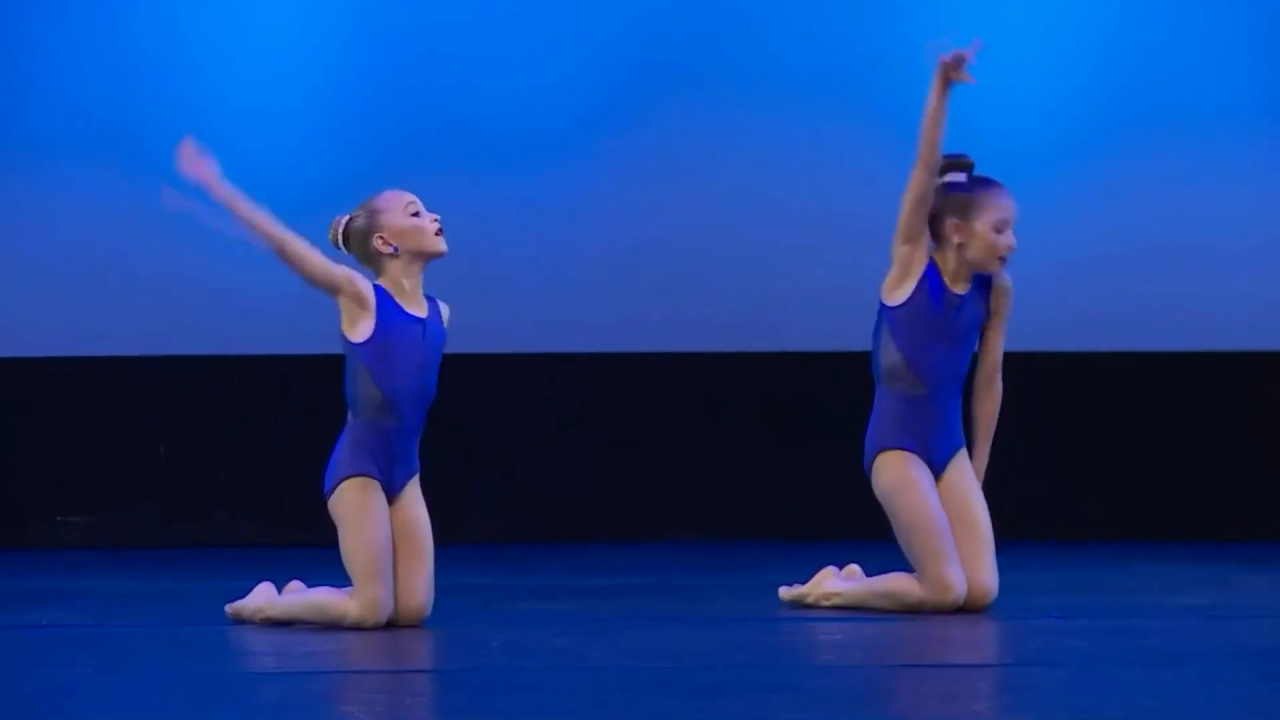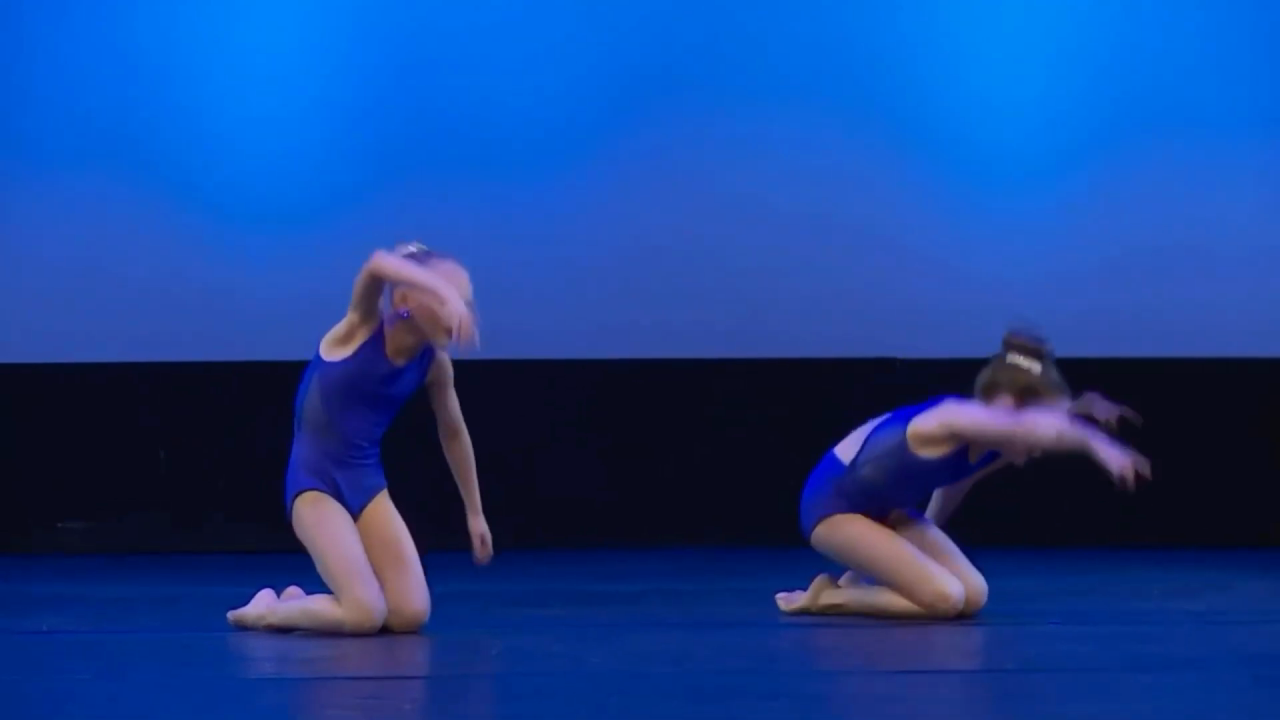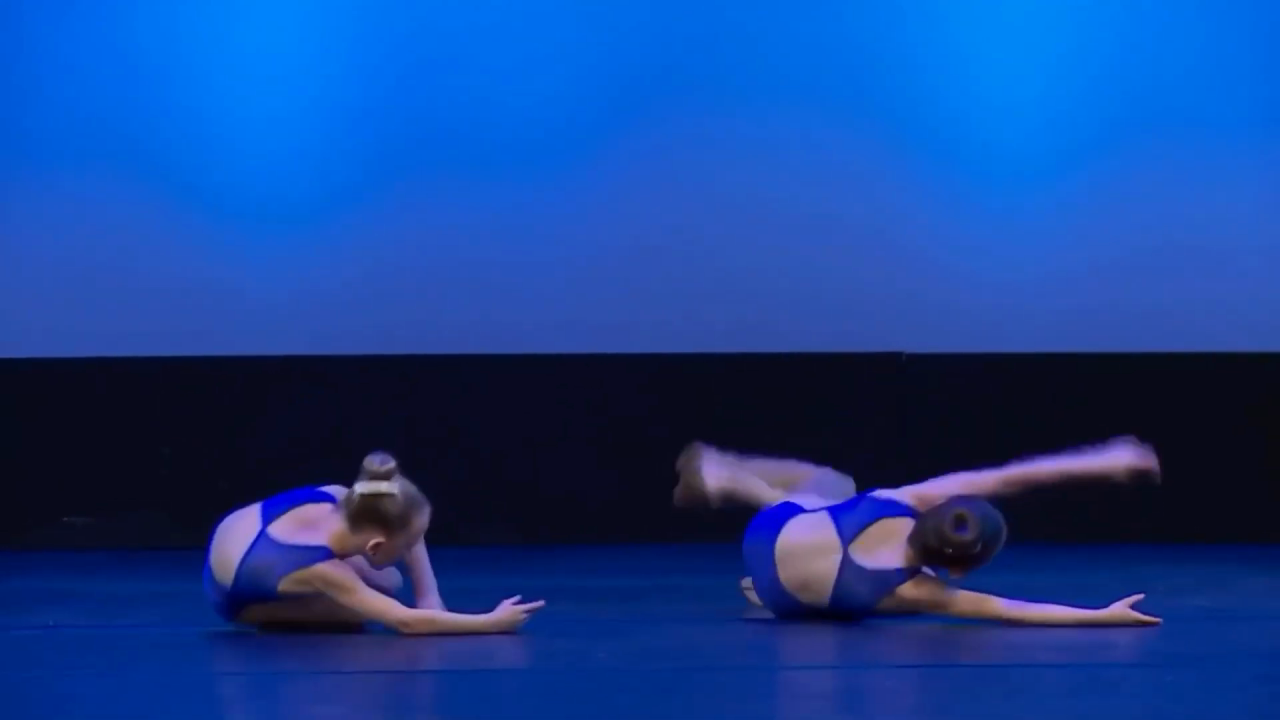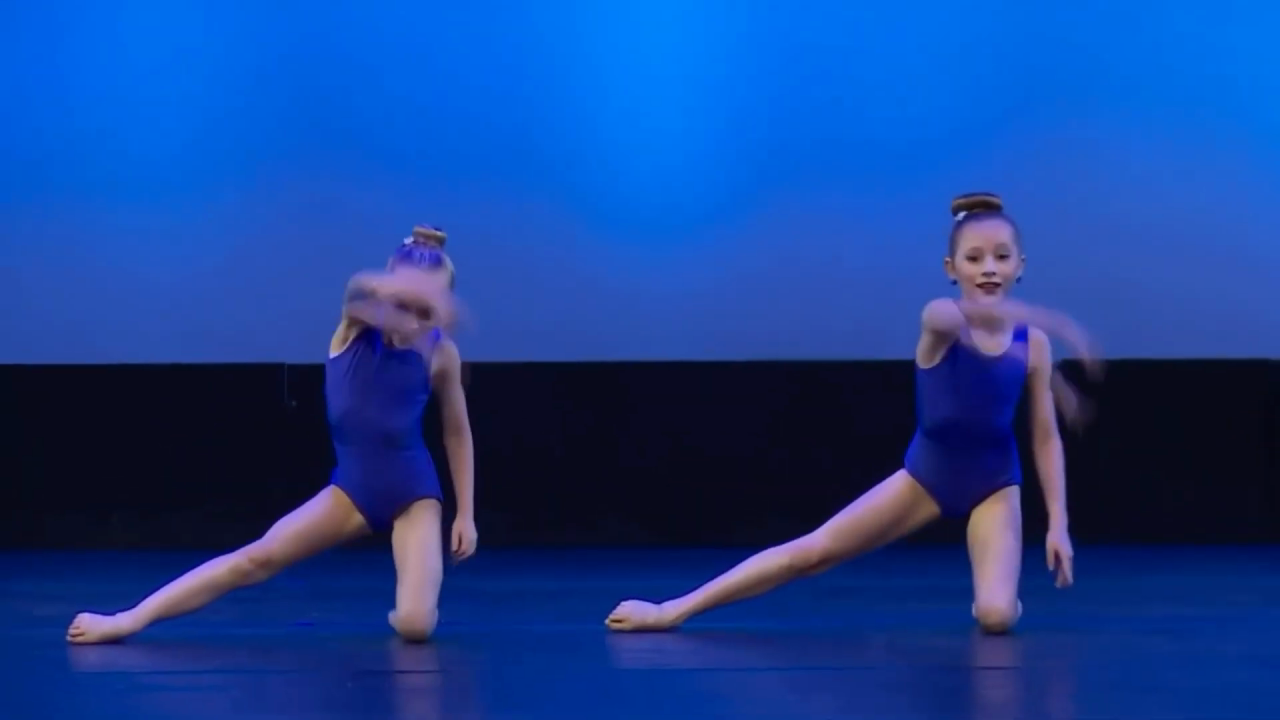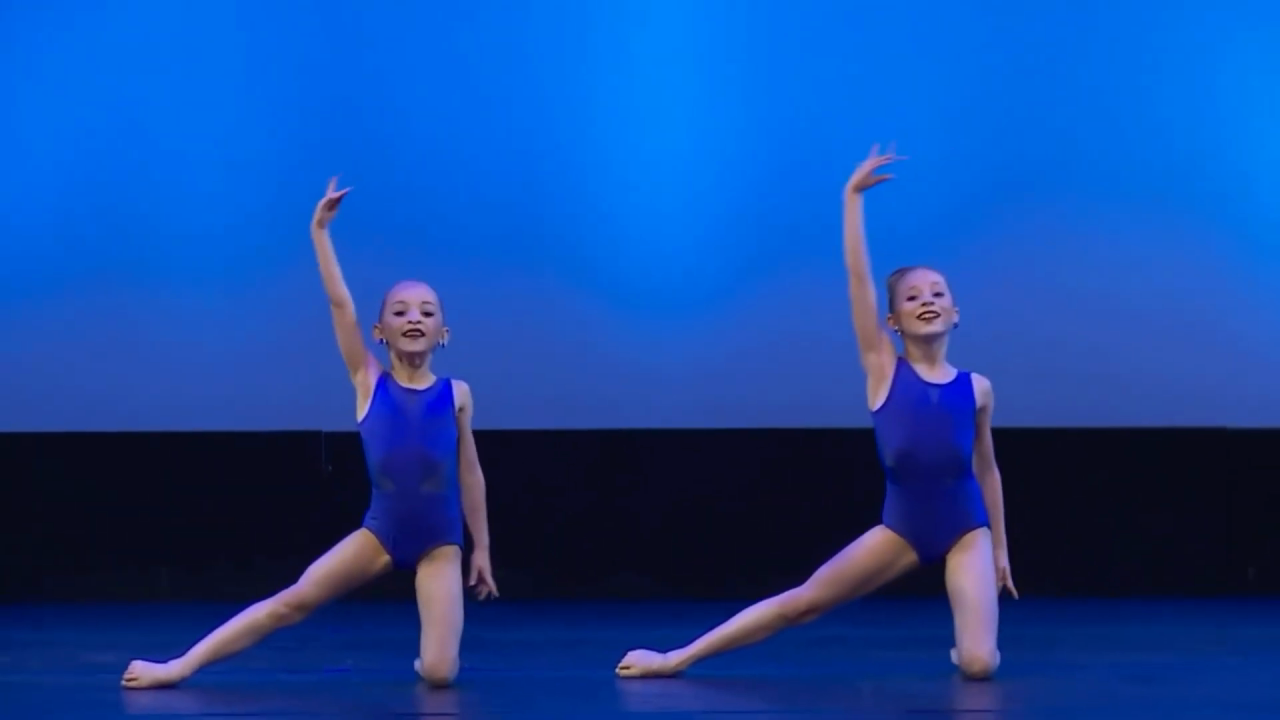
dt=1s
person 1, frame 1
left shoulder: (996, 291)
right shoulder: (911, 263)
left elbow: (989, 381)
right elbow: (926, 170)
left wrist: (978, 466)
right wrist: (941, 87)
left hip: (949, 446)
right hip: (896, 443)
left knee: (981, 592)
right knee: (946, 592)
left ankle: (857, 582)
right ankle: (831, 589)
person 1, frame 2
left shoulder: (988, 444)
right shoulder: (955, 419)
right elbow: (1032, 426)
left wrist: (925, 539)
right wrist: (1091, 438)
left hip: (884, 506)
right hip: (830, 504)
left knee: (973, 595)
right knee: (946, 597)
left ankle: (859, 584)
right ankle: (832, 597)
person 1, frame 3
left shoulder: (897, 507)
right shoulder: (906, 593)
left elbow: (1001, 479)
right elbow: (1002, 608)
left wrist: (1097, 461)
right wrist: (1098, 615)
left hip: (773, 533)
right hip: (781, 592)
left knee: (837, 488)
left ankle: (724, 478)
person 1, frame 4
left shoulder: (1034, 342)
right shoulder: (939, 320)
left elbow: (1046, 439)
right elbow: (970, 315)
left wrist: (1058, 526)
right wrist: (1057, 323)
left hip: (994, 486)
right hip: (926, 475)
left knee: (997, 616)
right knee: (813, 551)
left ankle: (996, 593)
right ankle: (672, 610)
person 1, frame 5
left shoulder: (977, 388)
right shoulder: (883, 368)
left elbow: (986, 468)
right elbow: (857, 277)
left wrist: (1001, 547)
right wrist: (853, 196)
left hip: (966, 531)
right hip: (901, 529)
left knee: (981, 663)
right knee: (801, 602)
left ankle: (961, 649)
right ankle: (676, 658)
person 2, frame 1
left shoulder: (439, 314)
right shoulder: (360, 293)
right elbow: (280, 238)
right wrist: (212, 181)
left hip: (404, 474)
right hip: (357, 468)
left knee: (414, 610)
right knee: (376, 610)
left ankle: (304, 597)
right ankle: (270, 602)
person 2, frame 2
left shoulder: (434, 361)
right shoulder: (363, 329)
left elbow: (454, 433)
right elbow: (377, 265)
left wrist: (474, 512)
right wrist: (445, 292)
left hip: (367, 484)
right hip: (314, 480)
left knee: (412, 614)
right knee: (367, 615)
left ankle: (300, 602)
right ankle: (266, 611)
person 2, frame 3
left shoulder: (335, 498)
right shoulder: (321, 568)
left elbow: (411, 539)
right elbow: (405, 620)
left wrist: (431, 602)
right wrist: (492, 621)
right hip: (236, 602)
right knee: (356, 613)
right ankle: (266, 615)
person 2, frame 4
left shoulder: (441, 352)
right shoulder: (355, 323)
left elbow: (458, 435)
right elbow: (360, 291)
left wrist: (465, 515)
right wrist: (403, 291)
left hip: (415, 496)
right hip: (351, 488)
left knee: (415, 625)
right knee: (258, 558)
left ankle: (411, 605)
right ankle: (129, 619)
person 2, frame 5
left shoulder: (456, 394)
right shoulder: (368, 381)
left elbow: (470, 472)
right elbow: (340, 306)
left wrist: (482, 547)
right wrist: (320, 231)
left hip: (440, 542)
right hip: (380, 532)
left knee: (439, 672)
right knee: (293, 600)
left ankle: (429, 652)
right ankle: (180, 666)
